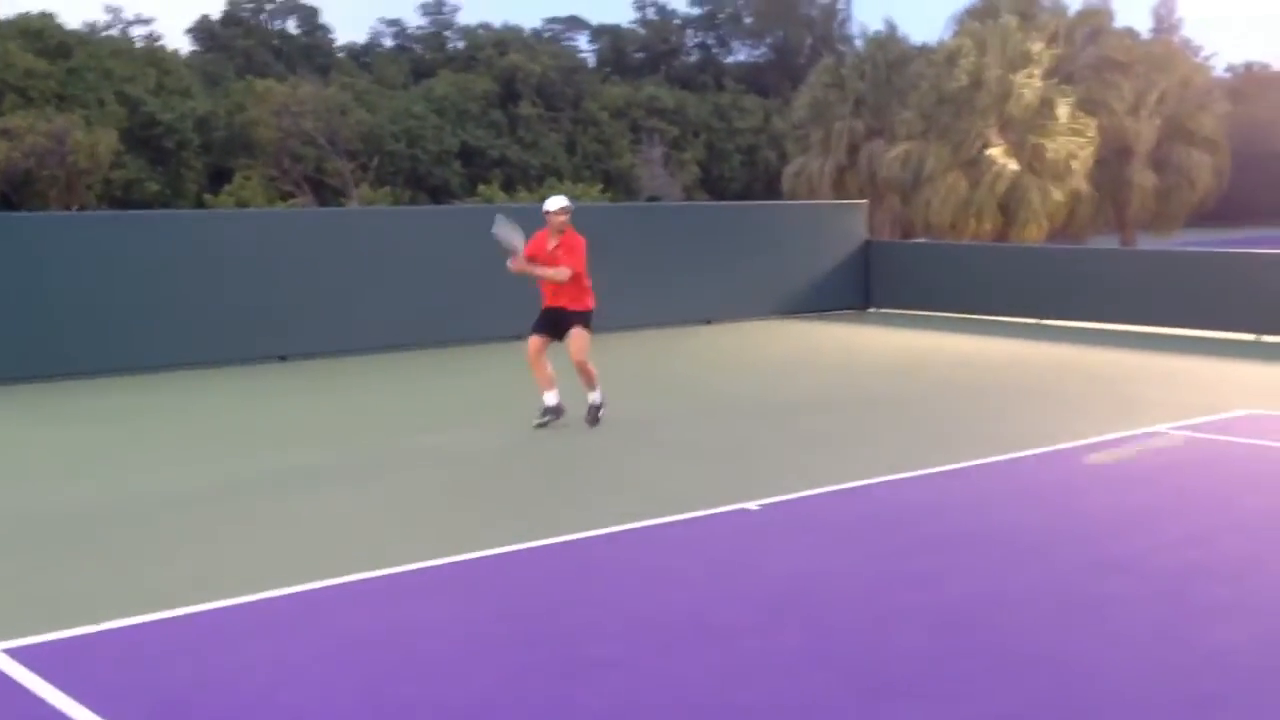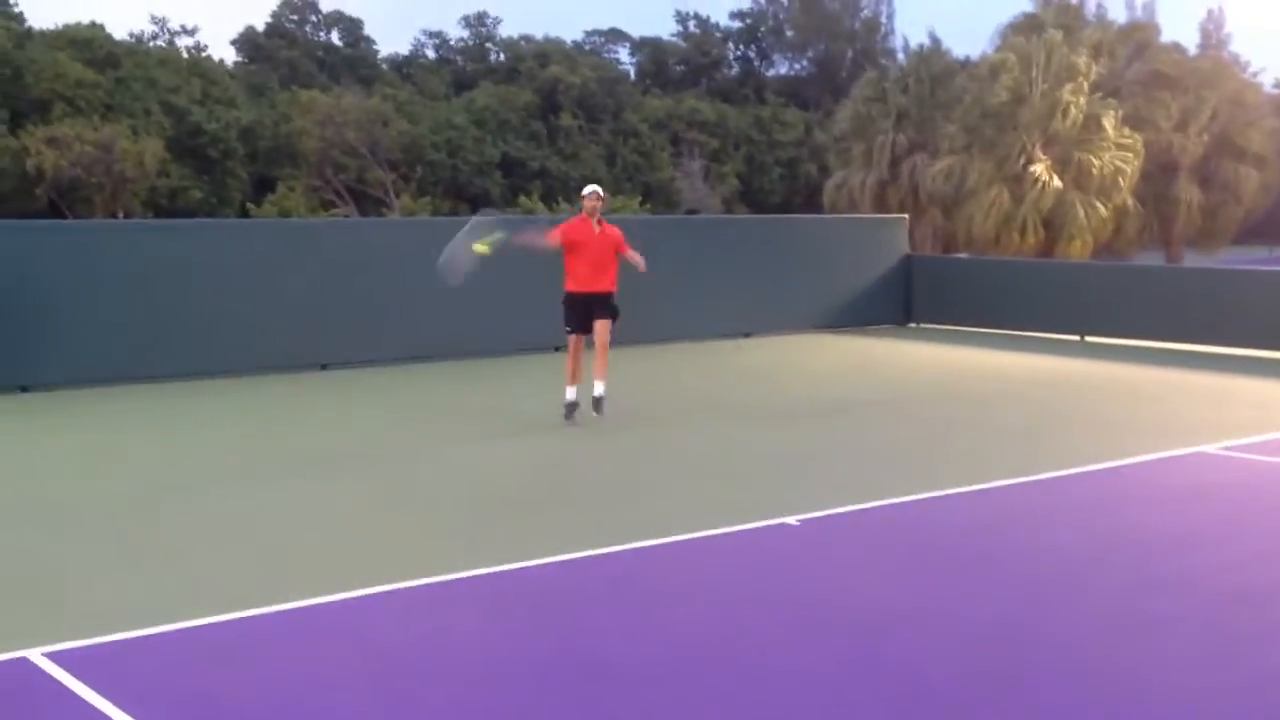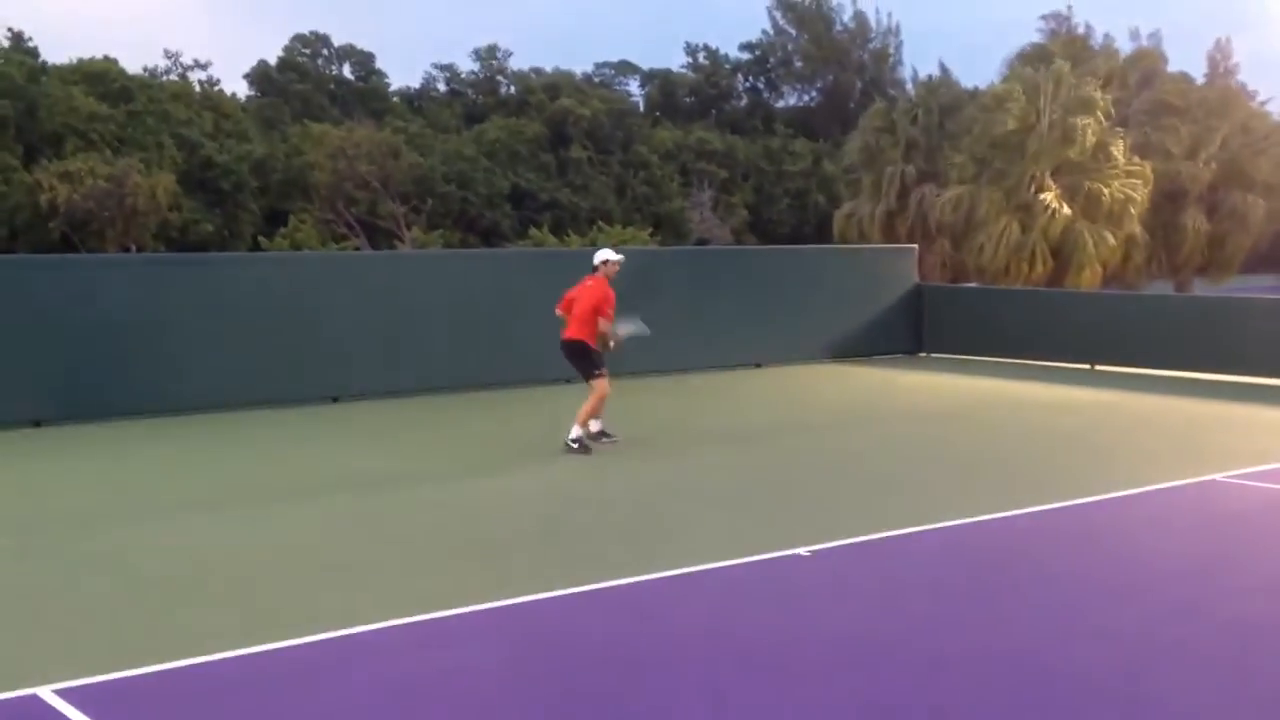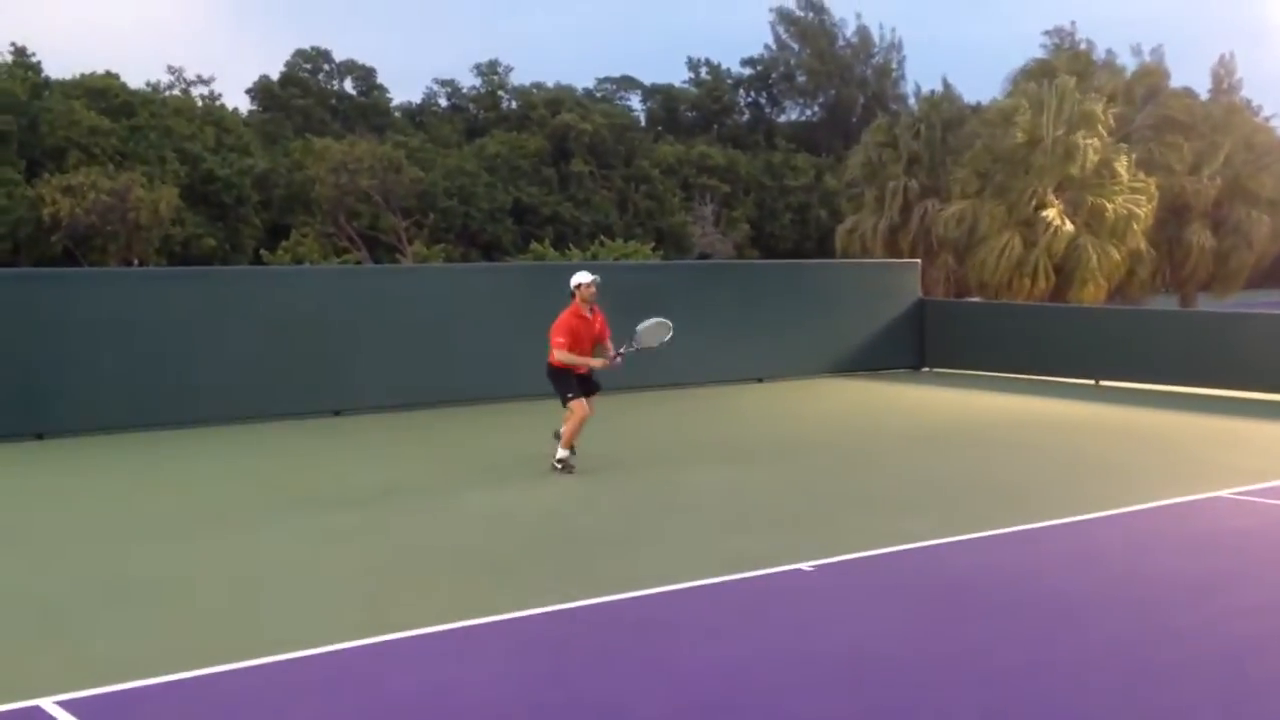
dt=0.5s
person 1, frame 1
left shoulder: (576, 243)
right shoulder: (538, 238)
left elbow: (564, 275)
right elbow: (526, 260)
left wrist: (529, 269)
right wrist: (520, 262)
left hip: (579, 306)
right hip: (553, 306)
left knee: (579, 358)
right knee: (534, 349)
left ankle: (595, 400)
right ankle: (552, 405)
person 1, frame 2
left shoulder: (613, 232)
right shoulder: (571, 227)
left elbow: (625, 251)
right elbow: (552, 240)
left wrist: (636, 259)
right wrist: (550, 240)
left hip: (604, 294)
right hip: (576, 295)
left knee: (602, 343)
right knee: (575, 347)
left ankle: (598, 394)
right ankle: (571, 398)
person 1, frame 3
left shoulder: (585, 284)
right shoulder: (606, 291)
left elbow: (560, 311)
right elbow: (603, 327)
right wrist: (609, 341)
left hip: (576, 340)
right hip: (578, 344)
left knee: (602, 382)
right knee: (602, 391)
left ankle: (595, 429)
right ankle: (574, 438)
person 1, frame 4
left shoulder: (597, 314)
right shoulder: (566, 320)
left elbow: (604, 340)
right elbow: (559, 355)
left wrist: (610, 354)
right wrist: (591, 361)
left hip: (582, 369)
right hip: (561, 370)
left knee: (585, 410)
right knee: (581, 413)
left ankle: (563, 433)
right ankle: (560, 457)
